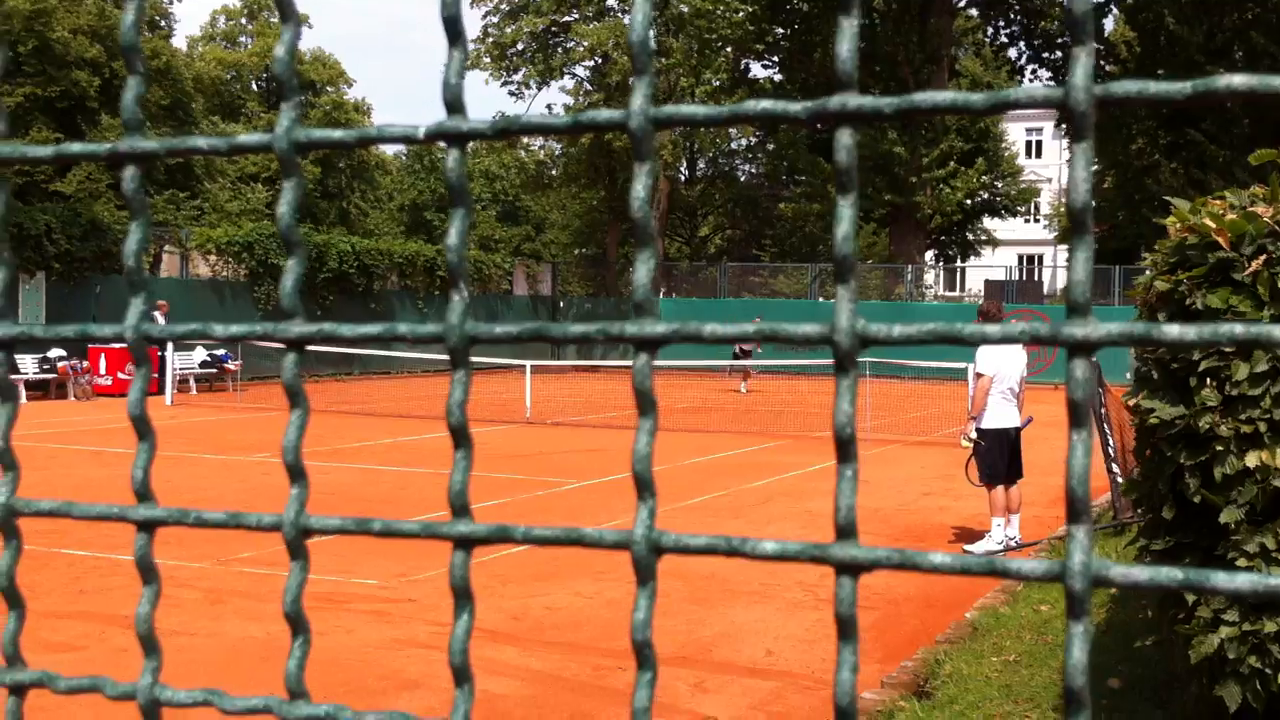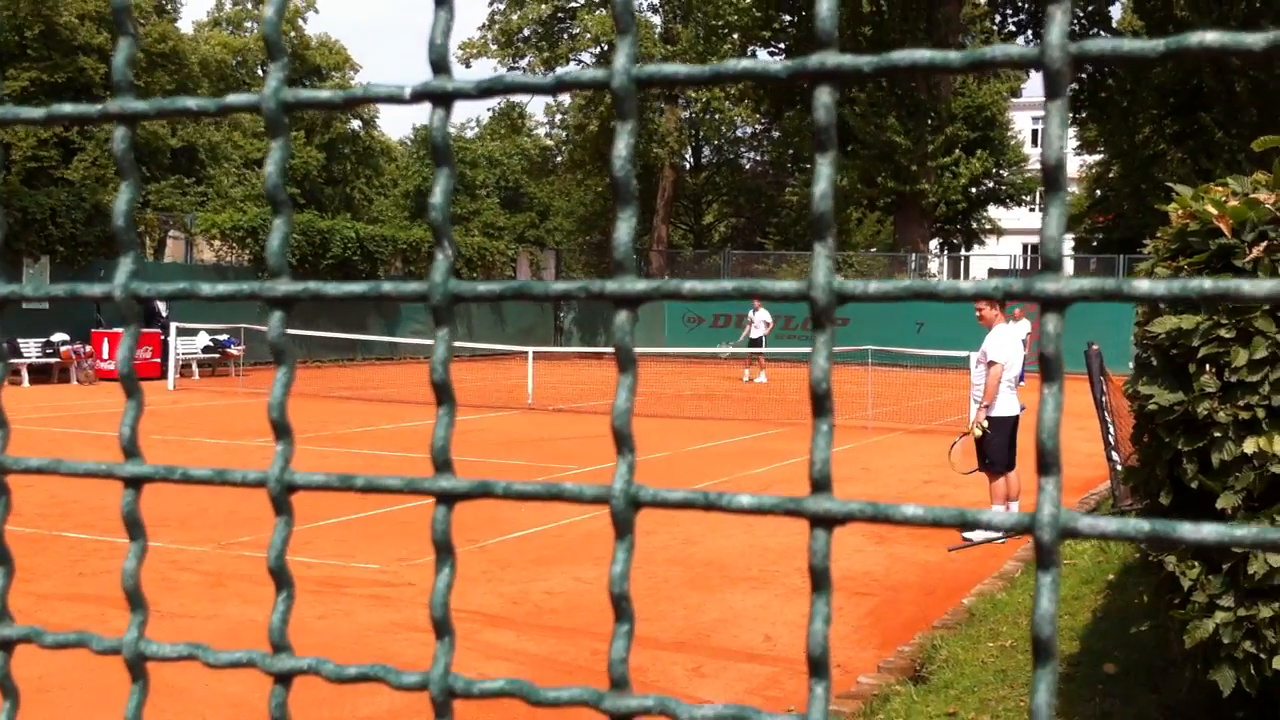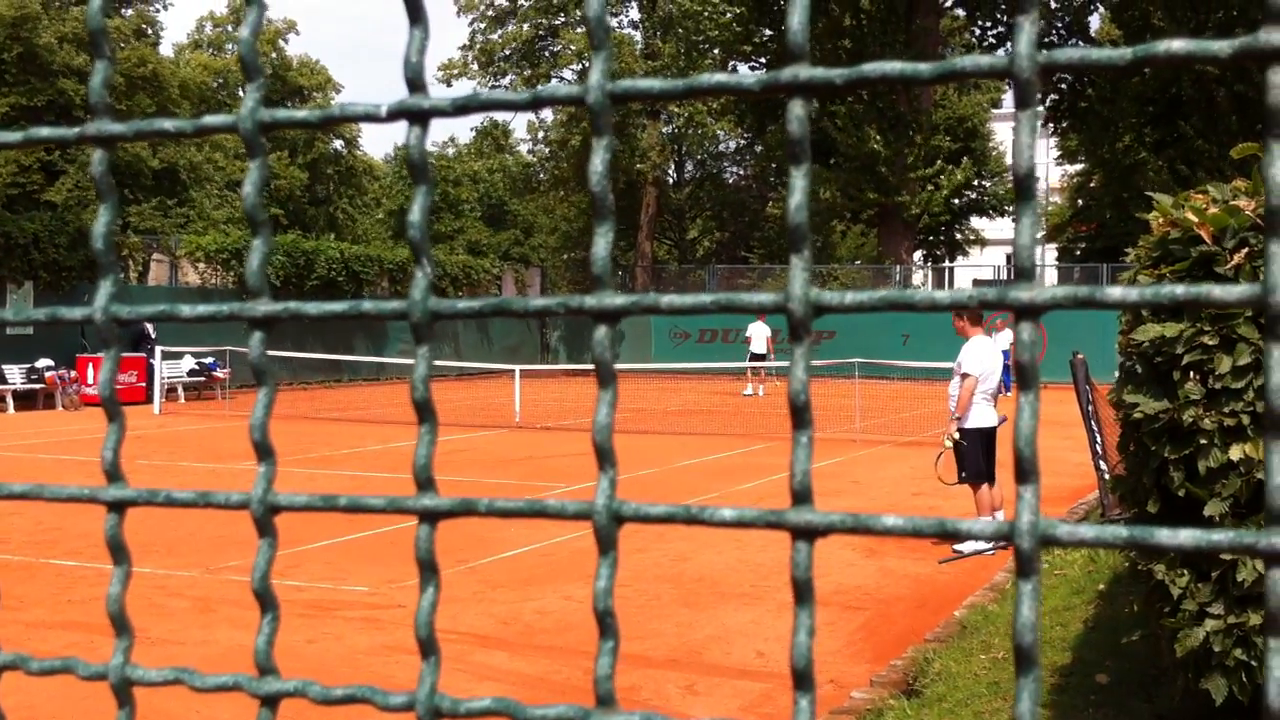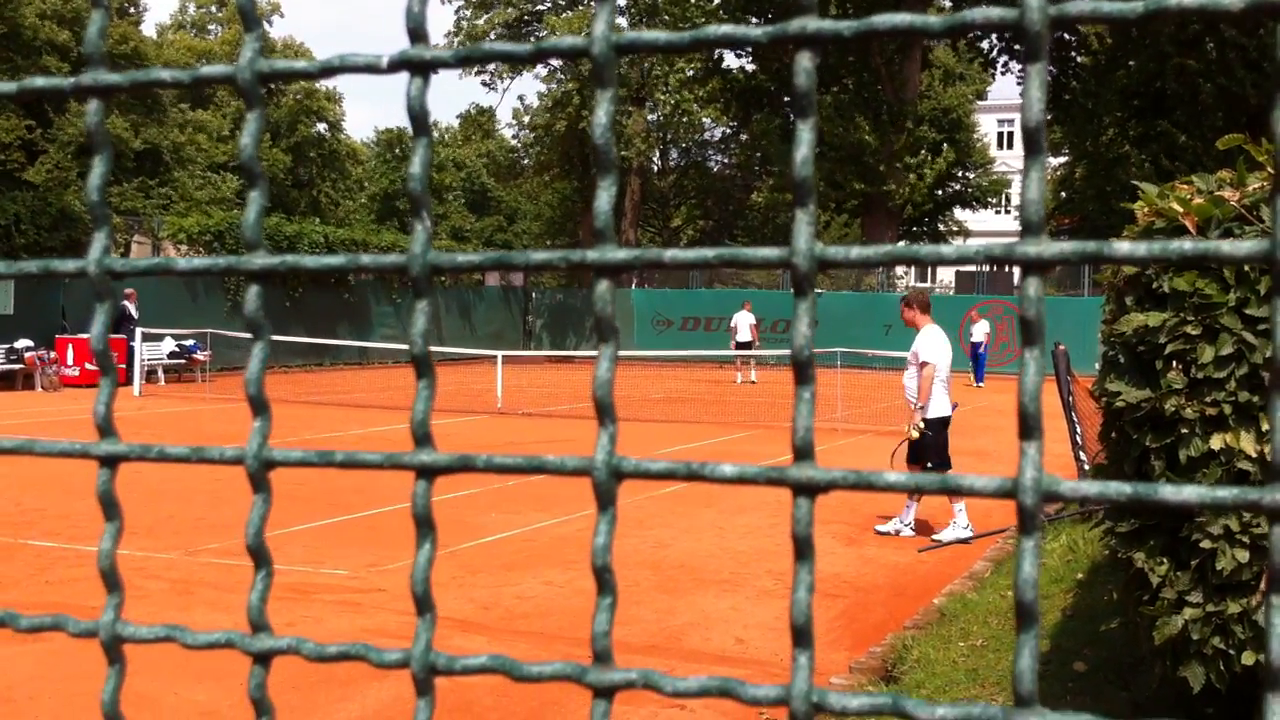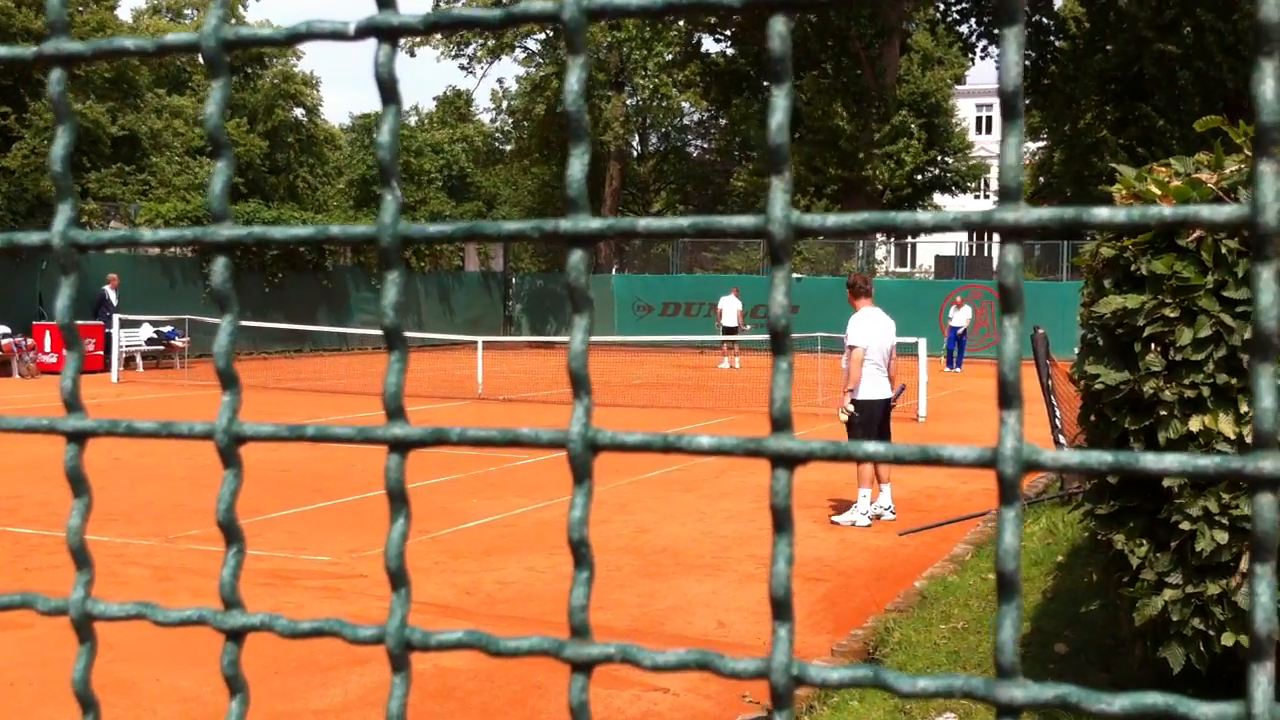
dt=1s
person 1, frame 1
left shoulder: (987, 348)
right shoulder: (1018, 348)
left elbow: (983, 387)
right elbow: (1021, 388)
left wrist: (971, 419)
left hip: (990, 424)
right hip: (1011, 422)
left knee: (995, 482)
right knee: (1011, 480)
left ankle: (996, 538)
right ankle: (1012, 533)
person 1, frame 2
left shoulder: (997, 336)
right shoulder: (1011, 335)
left elbow: (995, 374)
left wrist: (982, 408)
left hip: (995, 412)
right hip: (1009, 410)
left knee: (994, 470)
right knee: (1008, 467)
left ankle: (995, 526)
person 1, frame 3
left shoulder: (973, 348)
right shoulder: (992, 347)
left elbow: (968, 386)
left wrist: (954, 419)
left hip: (971, 423)
right hip: (986, 421)
left knee: (977, 481)
right knee: (988, 480)
left ankle: (985, 538)
person 1, frame 4
left shoulder: (926, 337)
right shoulder: (935, 334)
left elbow: (927, 375)
left wrist: (918, 409)
left hip: (931, 414)
right hip: (931, 413)
left knee: (941, 470)
right knee: (915, 466)
left ankle: (961, 524)
right ankle: (905, 521)
person 1, frame 5
left shoulder: (859, 320)
right shoulder: (886, 319)
left elbow: (856, 360)
right elbow: (892, 361)
left wrist: (846, 392)
right wrist: (890, 389)
left hip: (863, 396)
right hip: (882, 394)
left ankle: (862, 510)
right ankle: (885, 504)
